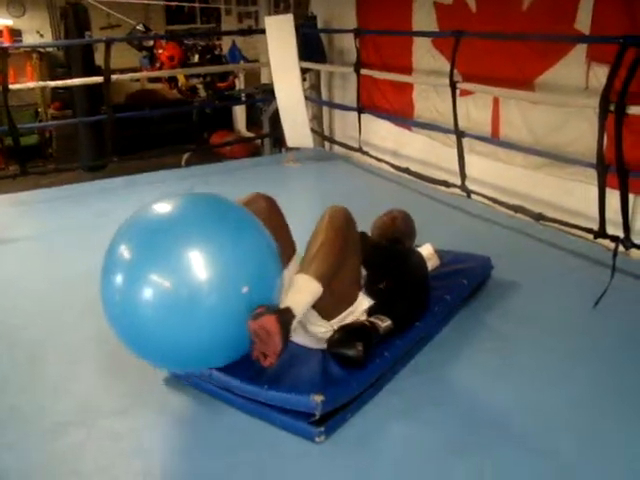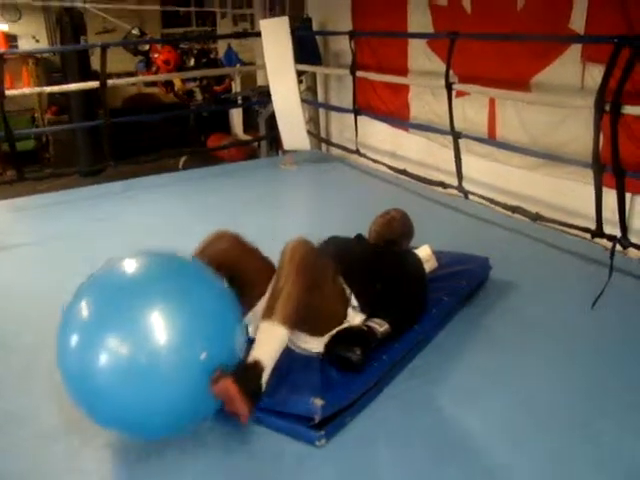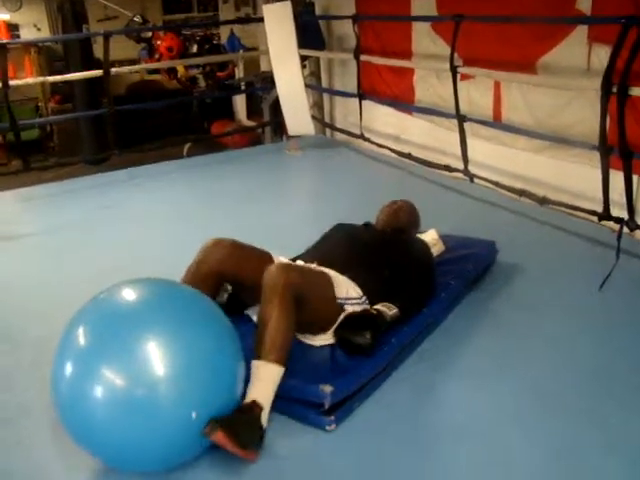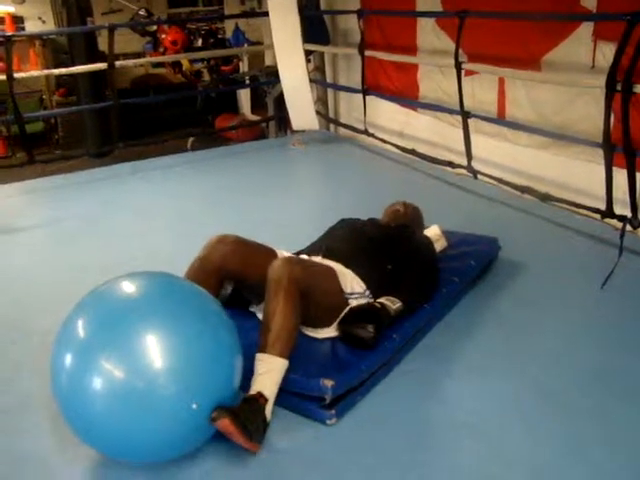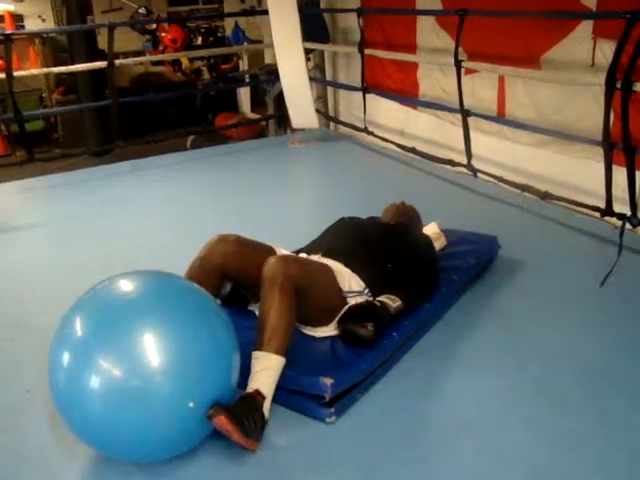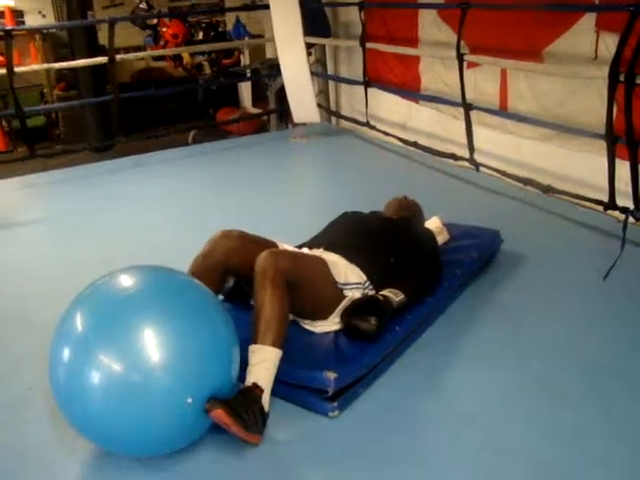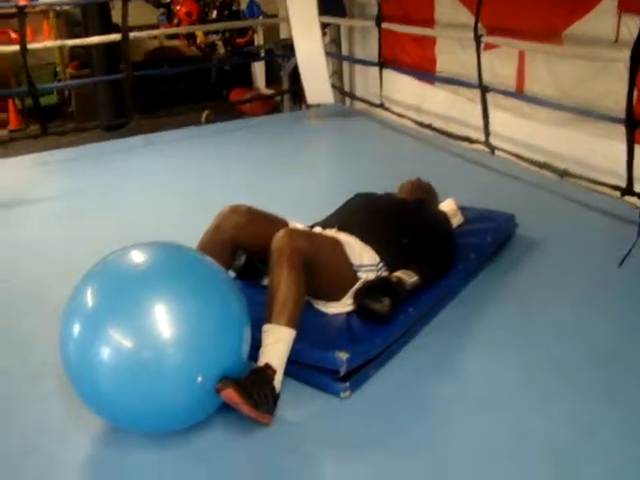
dt=0.3s
person 1, frame 1
left shoulder: (408, 259)
right shoulder: (356, 239)
left elbow: (414, 305)
left wrist: (371, 328)
left hip: (338, 313)
left knee: (337, 217)
right knee: (259, 204)
left ankle: (285, 318)
person 1, frame 2
left shoulder: (405, 262)
right shoulder: (339, 242)
left elbow: (410, 308)
left wrist: (371, 332)
left hip: (334, 320)
left knee: (299, 251)
right knee: (222, 243)
left ankle: (254, 375)
person 1, frame 3
left shoulder: (413, 249)
right shoulder: (345, 229)
left elbow: (418, 292)
left wrist: (379, 316)
right wrist: (240, 287)
left hip: (343, 293)
right hip: (297, 278)
left knee: (281, 277)
right knee: (219, 251)
left ankle: (253, 416)
person 1, frame 4
left shoulder: (417, 245)
right shoulder: (349, 224)
left elbow: (422, 285)
left wrist: (383, 309)
right wrist: (243, 282)
left hip: (347, 285)
right hip: (301, 268)
left knee: (286, 271)
right knee: (223, 248)
left ankle: (259, 408)
person 1, frame 5
left shoulder: (415, 243)
right shoulder: (349, 223)
left elbow: (422, 283)
left wrist: (383, 308)
right wrist: (246, 278)
left hip: (346, 281)
left knee: (281, 268)
right knee: (223, 247)
left ankle: (256, 405)
person 1, frame 6
left shoulder: (418, 238)
right shoulder: (352, 217)
left elbow: (425, 276)
left wrist: (385, 302)
right wrist: (243, 277)
left hip: (347, 277)
left knee: (272, 262)
right knee: (227, 243)
left ankle: (256, 400)
person 1, frame 7
left shoulder: (431, 219)
right shoulder: (366, 199)
left elbow: (438, 258)
left wrist: (399, 284)
right wrist: (258, 253)
left hip: (360, 257)
right hip: (315, 244)
left knee: (289, 241)
right knee: (236, 218)
left ankle: (268, 379)
